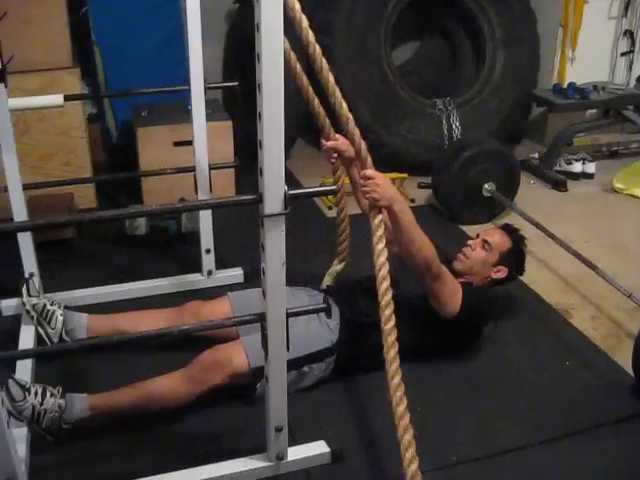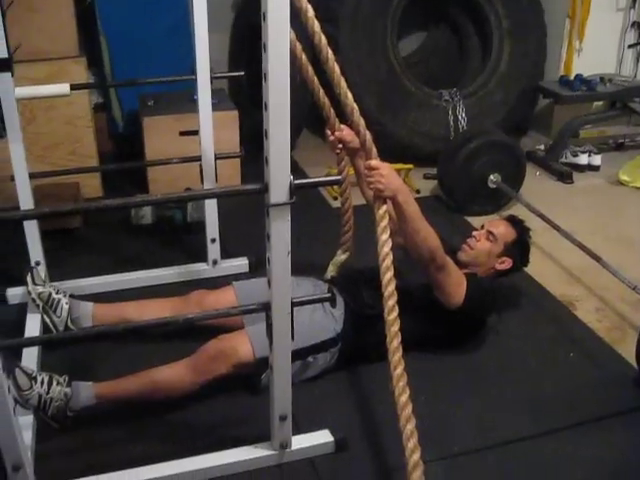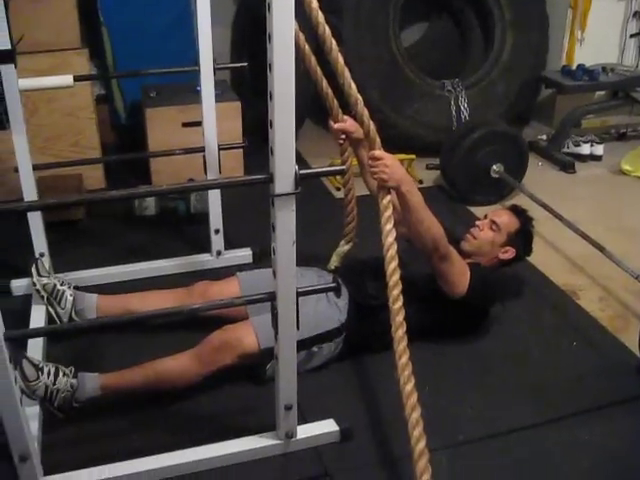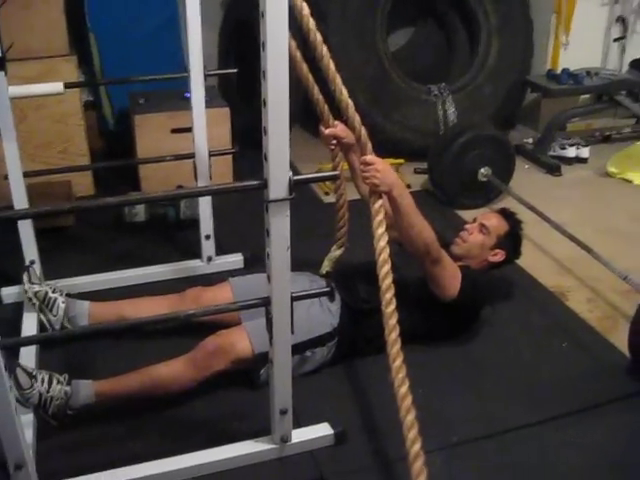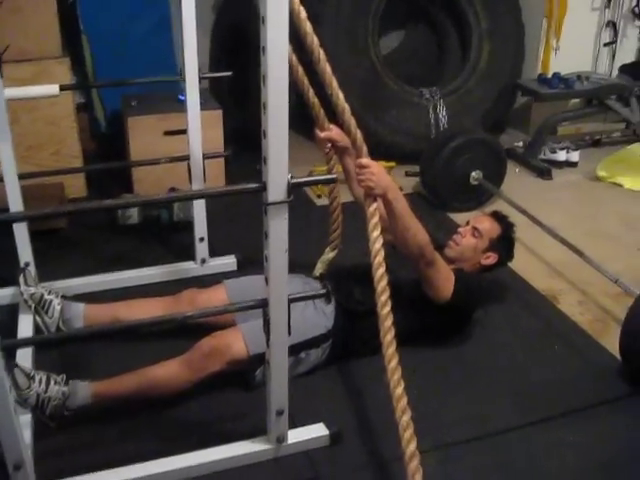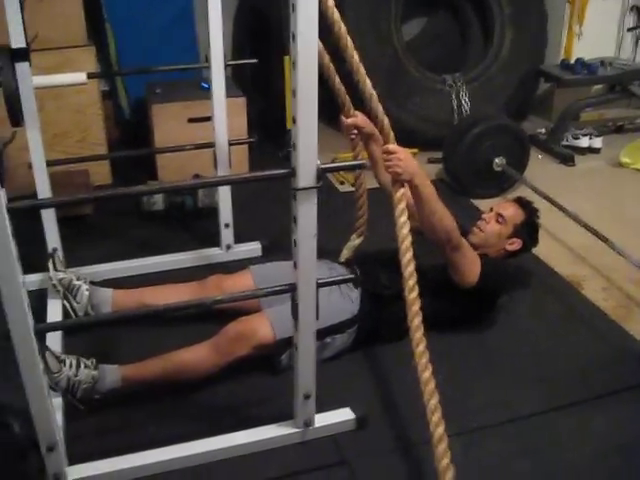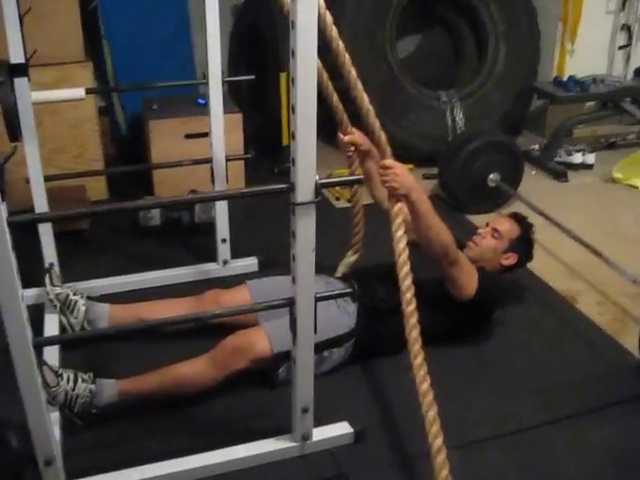
dt=0.2s
person 1, frame 1
left shoulder: (468, 308)
right shoulder: (445, 275)
left elbow: (427, 270)
right elbow: (388, 233)
left wrist: (396, 203)
right wrist: (353, 165)
left hip: (338, 338)
right hip: (324, 301)
left knee: (212, 367)
right knee: (195, 312)
left ankle: (66, 409)
right ankle: (70, 326)
person 1, frame 2
left shoulder: (473, 299)
right shoulder: (448, 265)
left elbow: (432, 261)
right elbow: (392, 224)
left wrist: (401, 193)
right wrist: (358, 156)
left hip: (343, 328)
right hip: (329, 291)
left knee: (219, 356)
right knee: (199, 302)
left ankle: (71, 397)
right ankle: (75, 314)
person 1, frame 3
left shoulder: (476, 288)
right shoulder: (453, 253)
left elbow: (436, 251)
right elbow: (398, 216)
left wrist: (404, 184)
right wrist: (361, 146)
left hip: (347, 317)
right hip: (331, 280)
left knee: (222, 347)
right knee: (203, 293)
left ankle: (76, 388)
right ankle: (80, 305)
person 1, frame 4
left shoulder: (466, 292)
right shoulder: (441, 260)
left elbow: (428, 253)
right elbow: (386, 214)
left wrist: (396, 188)
right wrist: (352, 151)
left hip: (339, 321)
right hip: (324, 285)
left knee: (216, 352)
right knee: (196, 299)
left ankle: (71, 395)
right ankle: (72, 313)
person 1, frame 5
left shoulder: (459, 293)
right shoulder: (434, 260)
left elbow: (421, 256)
right elbow: (377, 215)
left wrist: (391, 191)
right wrist: (345, 153)
left hip: (333, 324)
right hip: (318, 288)
left knee: (212, 353)
right knee: (190, 301)
left ankle: (69, 395)
right ankle: (68, 316)
person 1, frame 6
left shoulder: (484, 278)
right shoulder: (458, 249)
left elbow: (449, 240)
right elbow: (400, 197)
left wrist: (418, 177)
right wrist: (372, 139)
left hip: (358, 309)
right hip: (343, 273)
left knee: (238, 337)
right knee: (217, 286)
left ankle: (100, 379)
right ankle: (97, 301)
person 1, frame 7
left shoulder: (481, 291)
right shoulder: (456, 260)
left elbow: (446, 255)
right elbow: (394, 211)
left wrist: (415, 192)
right wrist: (368, 155)
left hip: (355, 323)
right hip: (340, 288)
left knee: (235, 351)
right knee: (214, 300)
left ankle: (97, 393)
right ankle: (94, 316)
